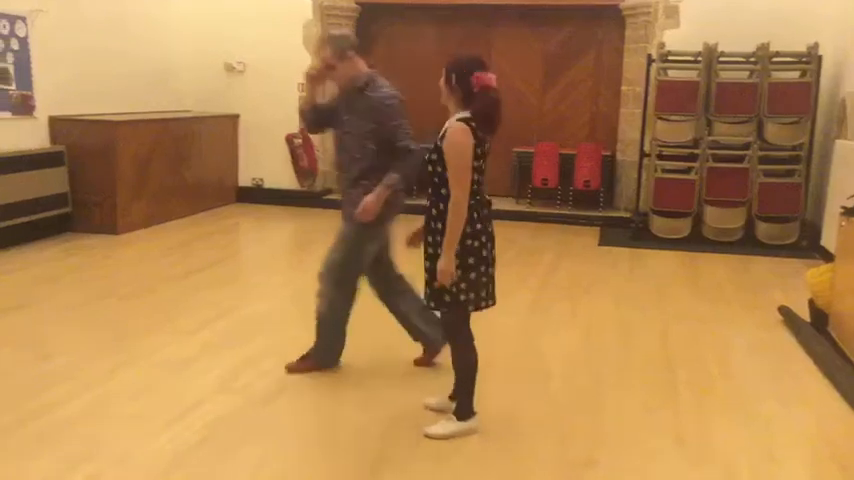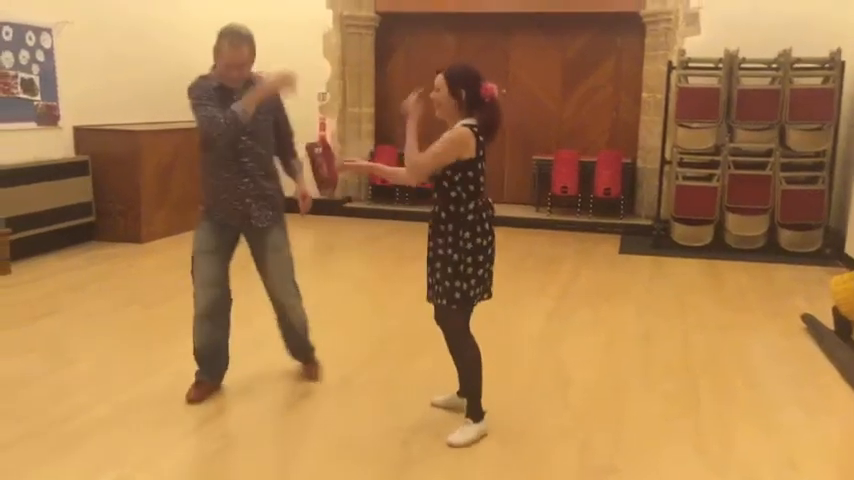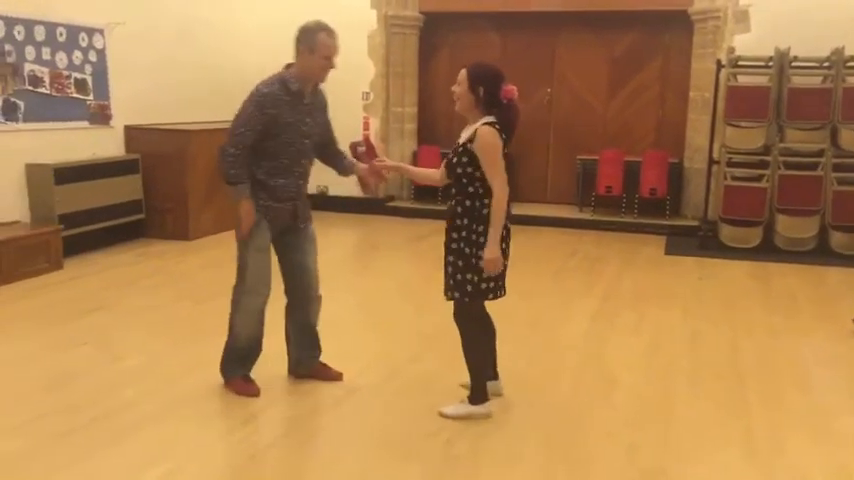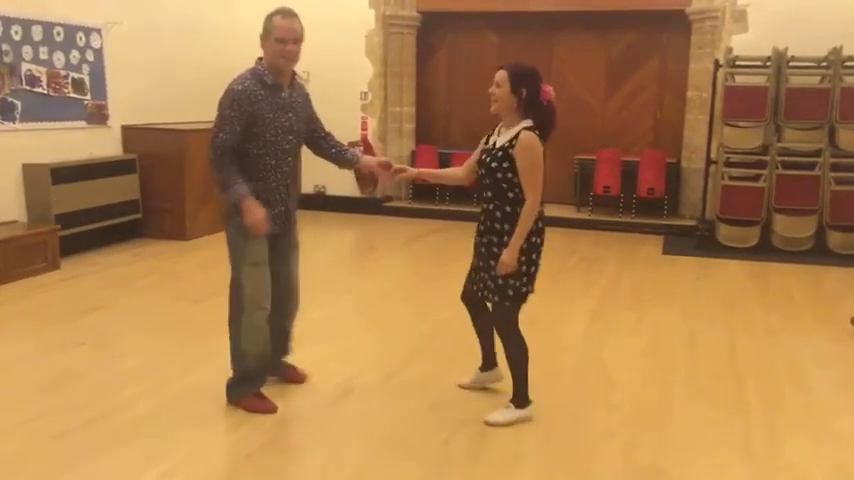
dt=1s
person 1, frame 1
left shoulder: (383, 98)
right shoulder: (347, 94)
left elbow: (407, 155)
right elbow: (313, 124)
left wrist: (380, 194)
right wrist: (312, 90)
left hip: (371, 203)
right hip: (355, 201)
left knee: (334, 276)
right knee: (382, 275)
left ankle: (324, 352)
right ankle: (431, 335)
person 1, frame 2
left shoulder: (267, 91)
right shoulder: (202, 90)
left elbow: (284, 142)
right elbow: (220, 131)
left wrist: (298, 180)
right wrist: (257, 94)
left hip: (265, 206)
right hip: (217, 209)
left knee: (283, 287)
right knee: (209, 294)
left ankle: (303, 351)
right ankle: (209, 374)
person 1, frame 3
left shoulder: (318, 99)
right shoulder: (268, 94)
left elbow: (326, 148)
right elbow: (233, 148)
left wrist: (355, 168)
right wrist: (244, 199)
left hip: (297, 209)
right hip: (262, 207)
left knee: (306, 287)
right knee: (253, 290)
left ankle: (305, 360)
right ankle: (235, 369)
person 1, frame 4
left shoulder: (299, 94)
right shoulder: (242, 92)
left elbow: (320, 140)
right elbow: (221, 155)
left wrist: (364, 161)
right wrist: (245, 202)
left hip: (285, 213)
right hip: (251, 214)
left knee: (287, 294)
right knee: (254, 300)
left ankle: (273, 358)
right ankle: (244, 385)
person 2, frame 1
left shoulder: (458, 130)
right shoulder: (474, 125)
left elbow: (460, 198)
left wrist: (447, 254)
right wrist: (427, 227)
left hip: (462, 238)
right hip: (465, 234)
left knee: (455, 324)
right knee: (453, 322)
left ankle: (465, 415)
right ankle: (458, 396)
person 2, frame 2
left shoulder: (462, 135)
right shoulder: (455, 135)
left elbow: (417, 166)
right elbow: (415, 176)
left wrist: (412, 120)
right wrist: (369, 168)
left hip: (466, 239)
right hip: (452, 235)
left knee: (455, 325)
right knee: (450, 319)
left ankle: (476, 417)
right ankle: (467, 393)
person 2, frame 3
left shoulder: (486, 134)
right shoulder: (471, 131)
left elbow: (500, 191)
right elbow: (442, 176)
left wrist: (494, 243)
right wrist: (398, 168)
left hip: (480, 232)
right hip: (465, 230)
left knee: (465, 313)
right knee: (473, 309)
left ankle: (478, 400)
right ankle: (489, 377)
person 2, frame 4
left shoulder: (527, 139)
right shoulder: (497, 133)
left elbow: (533, 200)
right elbow: (465, 174)
left wrist: (514, 248)
right wrist: (418, 173)
left hip: (516, 236)
right hip: (492, 232)
left knee: (504, 317)
right knee: (472, 298)
left ankle: (521, 403)
right ankle: (488, 368)
